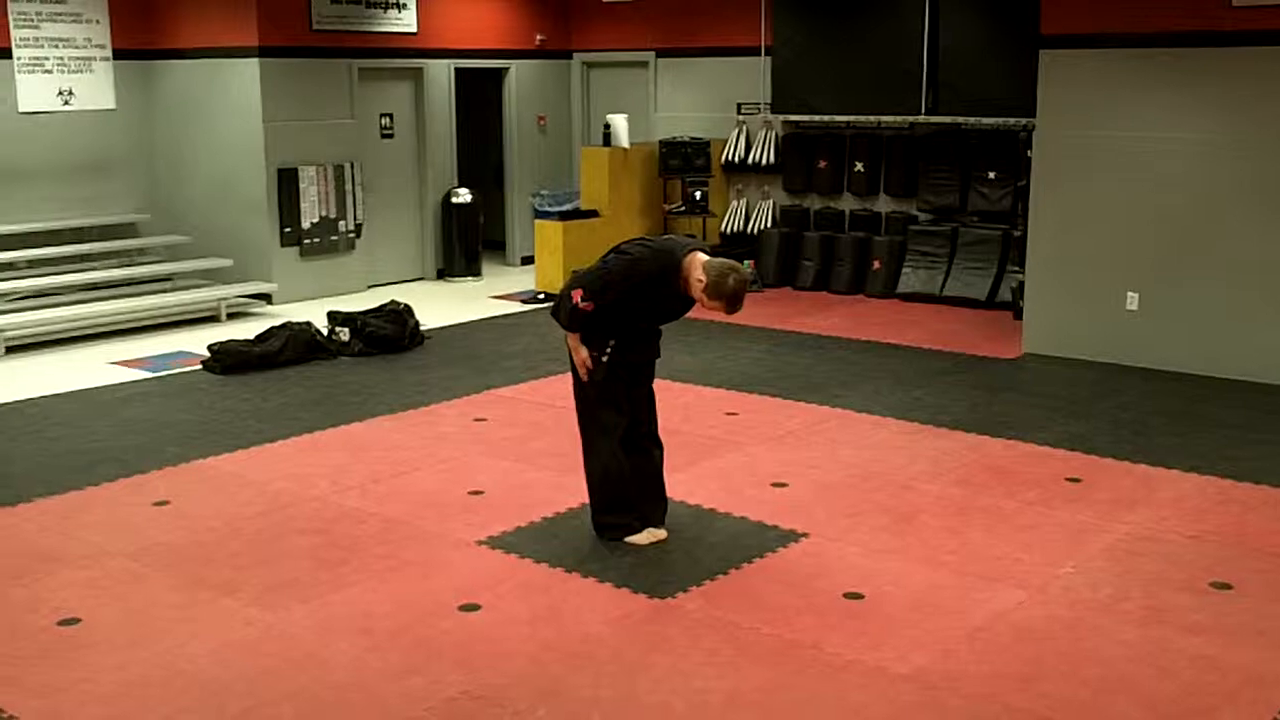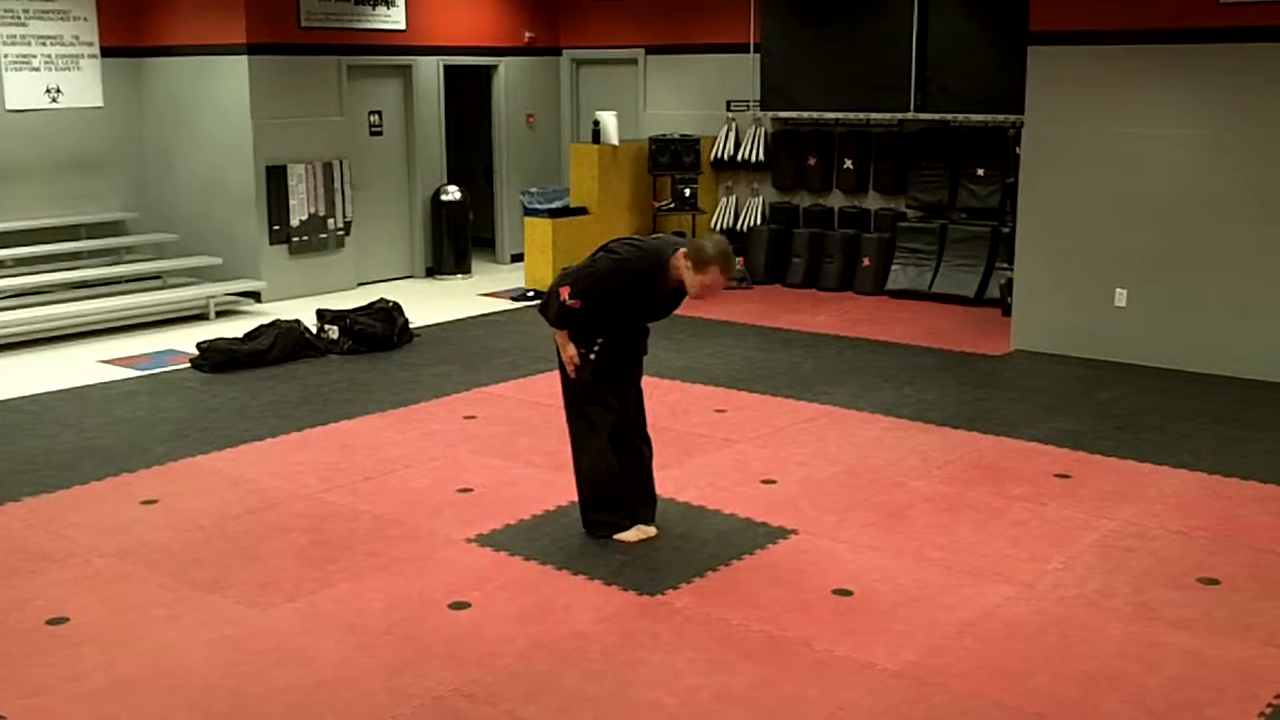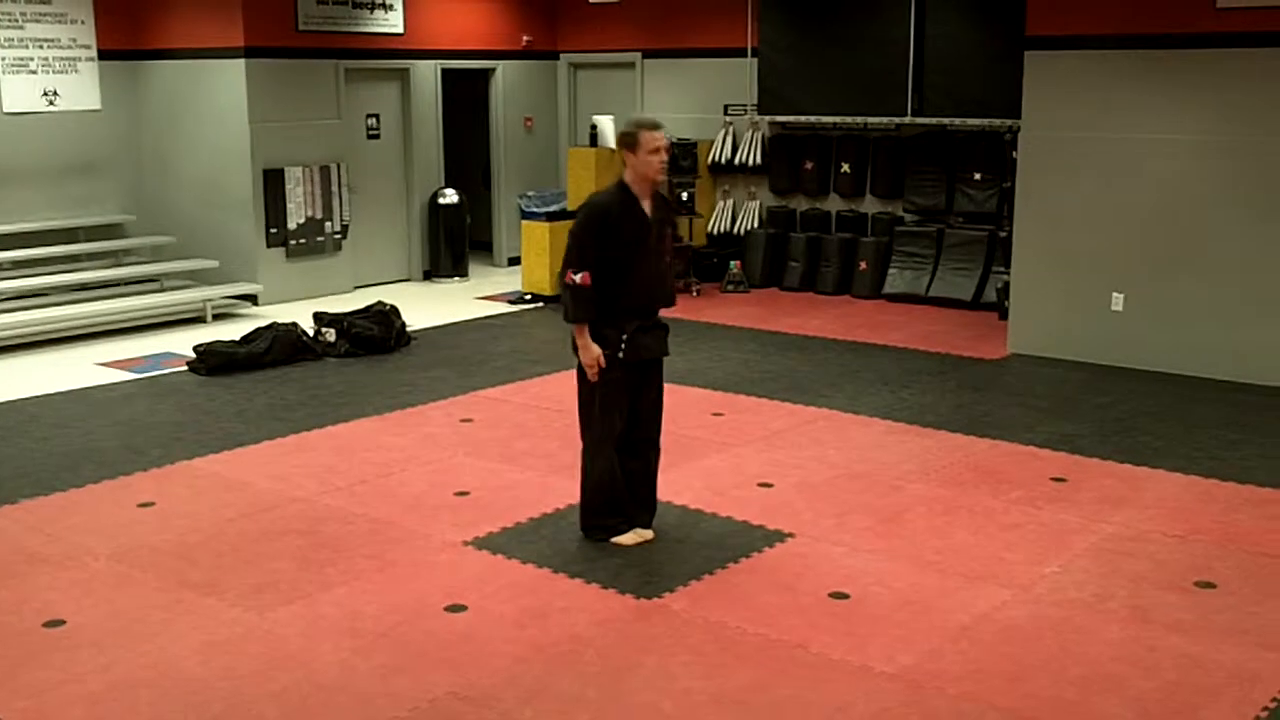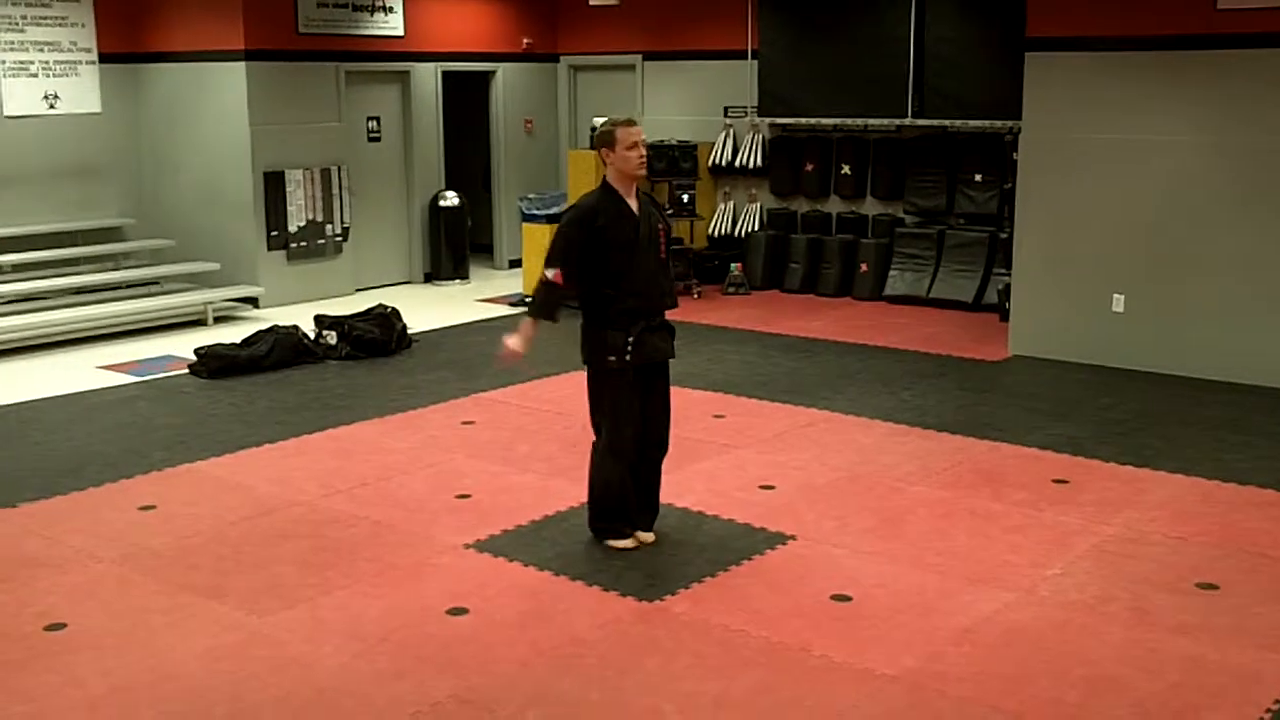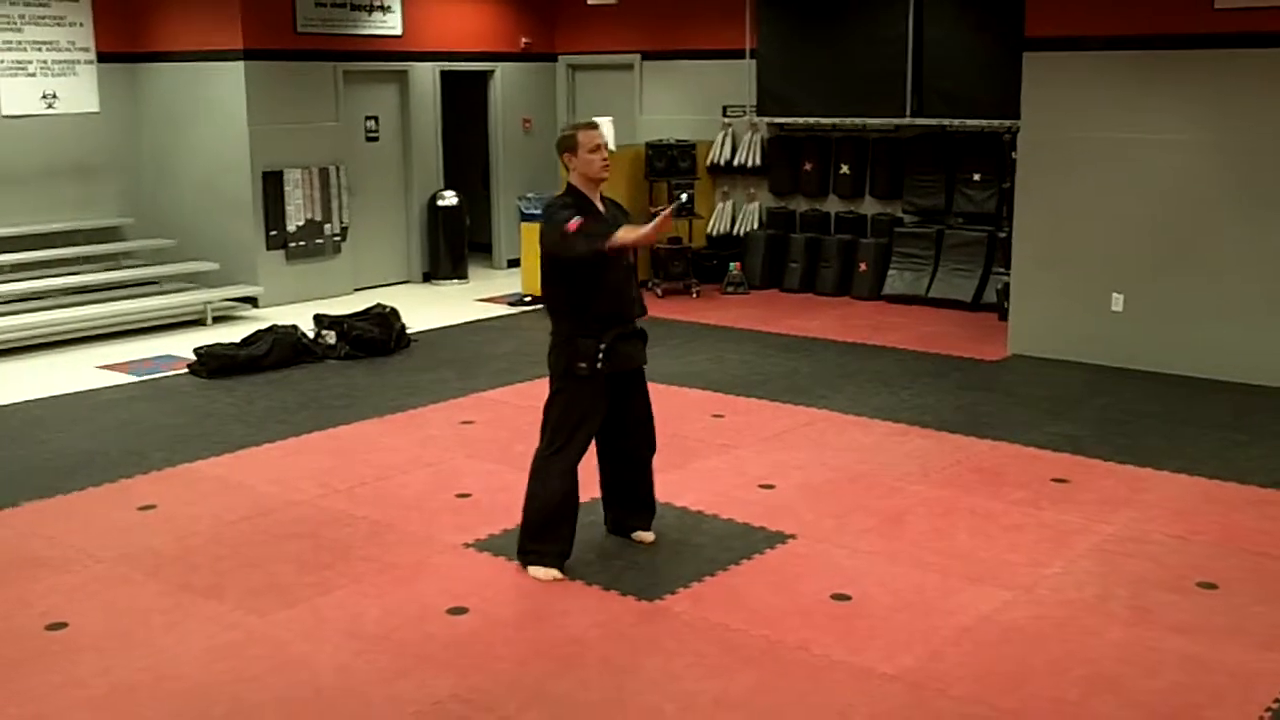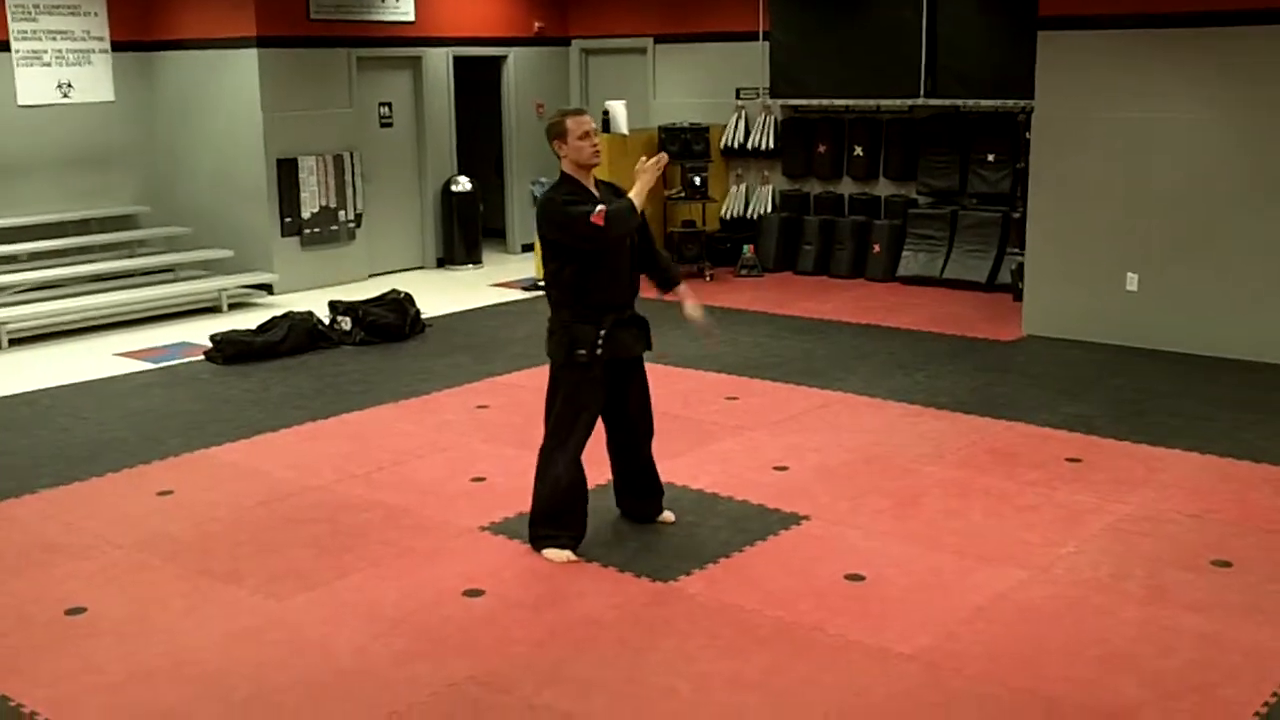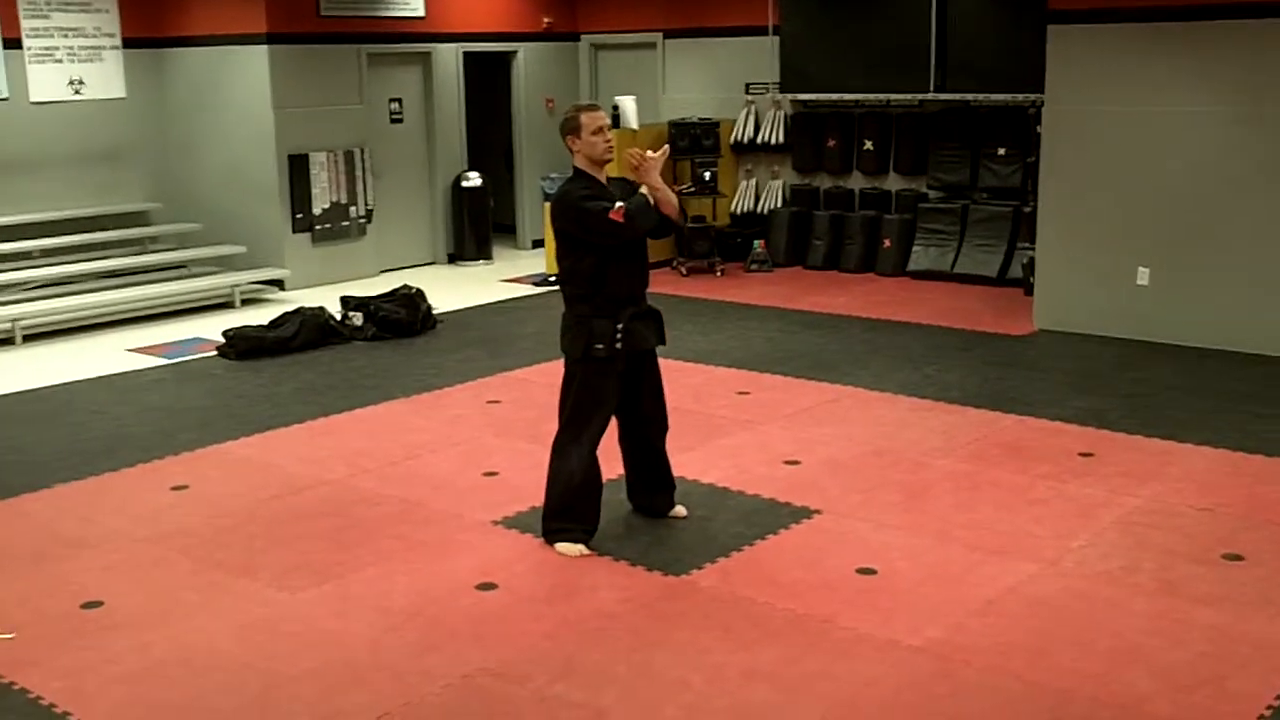
dt=0.5s
person 1, frame 1
left shoulder: (702, 266)
right shoulder: (646, 262)
right elbow: (579, 289)
left wrist: (646, 340)
right wrist: (575, 344)
left hip: (638, 342)
right hip: (600, 342)
left knee: (642, 429)
right knee: (606, 428)
left ankle: (648, 514)
right ankle: (617, 521)
person 1, frame 2
left shoulder: (684, 268)
right shoulder: (632, 262)
right elbow: (567, 289)
right wrist: (566, 344)
left hip: (624, 339)
right hip: (587, 341)
left knee: (631, 426)
right knee: (595, 426)
left ankle: (637, 511)
right ankle: (607, 519)
person 1, frame 3
left shoulder: (663, 209)
right shoulder: (600, 210)
right elbow: (577, 279)
right wrist: (585, 342)
left hip: (647, 337)
right hip: (606, 340)
left knee: (644, 432)
right knee: (605, 432)
left ankle: (636, 515)
right ankle: (604, 522)
person 1, frame 4
left shoulder: (652, 210)
right shoulder: (589, 213)
right elbow: (557, 274)
left wrist: (660, 327)
right wrist: (525, 333)
left hip: (652, 337)
right hip: (610, 342)
left knee: (652, 435)
right knee: (617, 436)
left ankle: (638, 517)
right ankle: (613, 526)
person 1, frame 5
left shoulder: (615, 211)
right shoulder: (560, 214)
right elbow: (585, 242)
right wrist: (638, 236)
left hip: (623, 343)
right hip: (579, 350)
left knee: (634, 440)
right knee: (560, 449)
left ankle: (630, 517)
right ankle: (541, 549)
person 1, frame 6
left shoulder: (612, 194)
right shoulder: (557, 204)
left elbow: (645, 248)
right elbow: (607, 231)
left wrist: (682, 294)
right wrist: (643, 186)
left hip: (622, 328)
right hip: (579, 336)
left knee: (633, 424)
right knee: (567, 435)
left ankle: (641, 503)
right ankle: (553, 532)
person 1, frame 7
left shoulder: (623, 188)
right shoulder: (571, 199)
left elbow: (668, 221)
right elbow: (628, 226)
left wrist: (653, 182)
right wrist: (647, 185)
left hip: (634, 322)
right hip: (593, 330)
left knee: (647, 418)
right knee: (581, 429)
left ankle: (653, 497)
right ankle: (565, 525)
